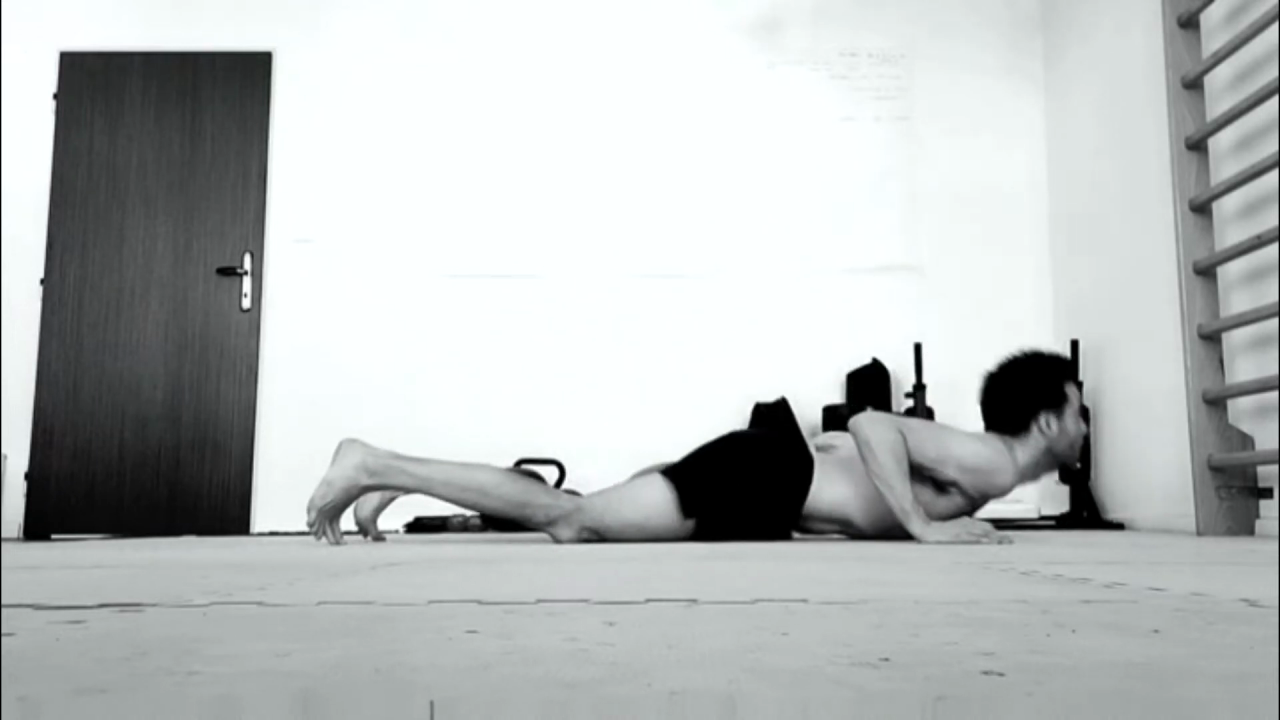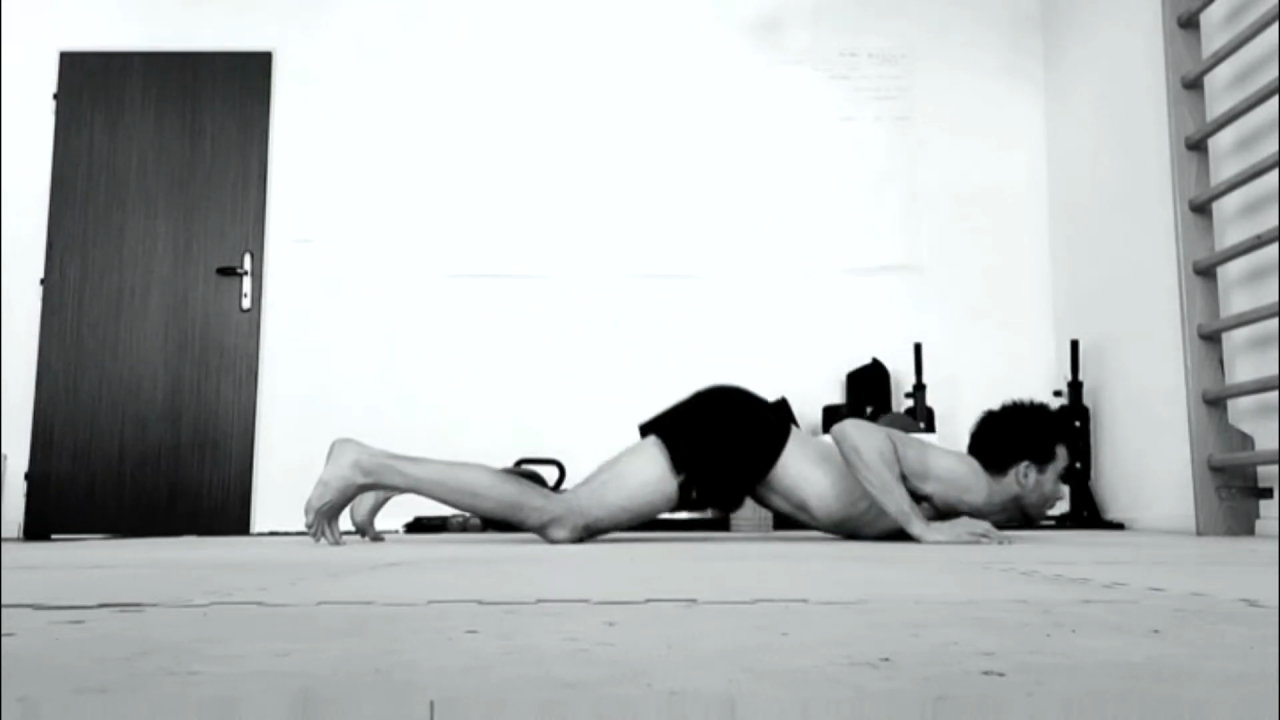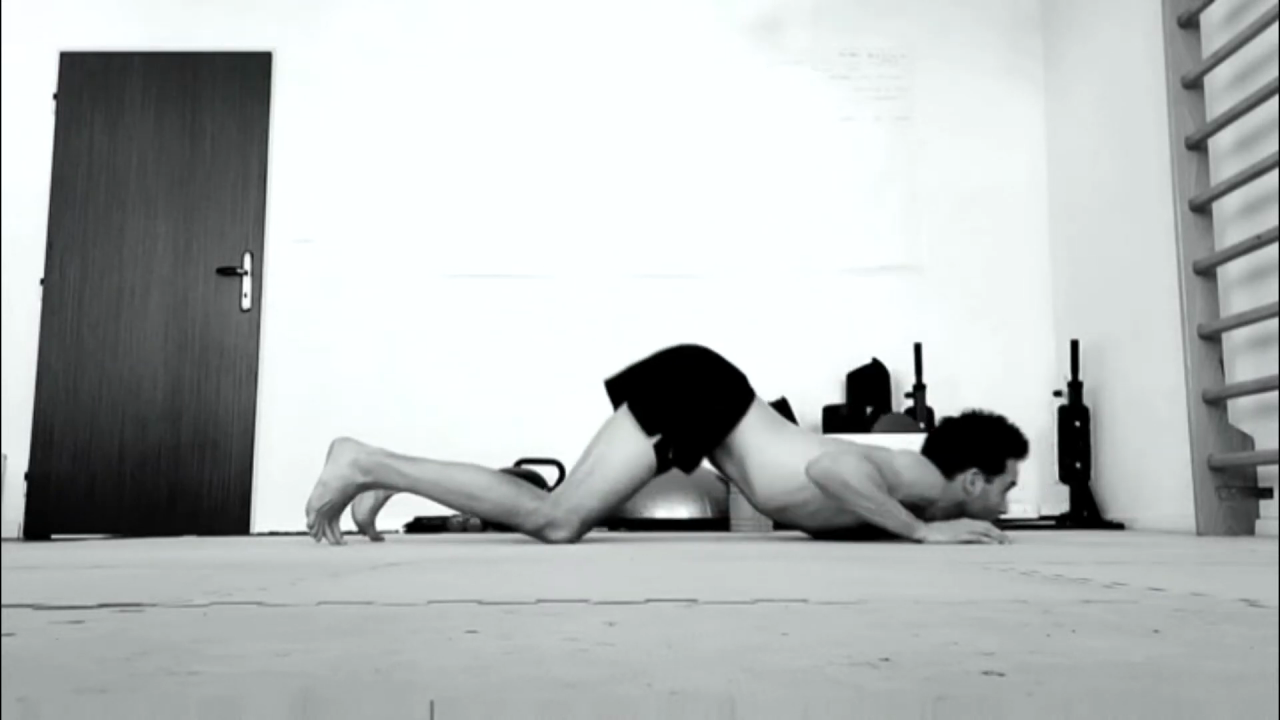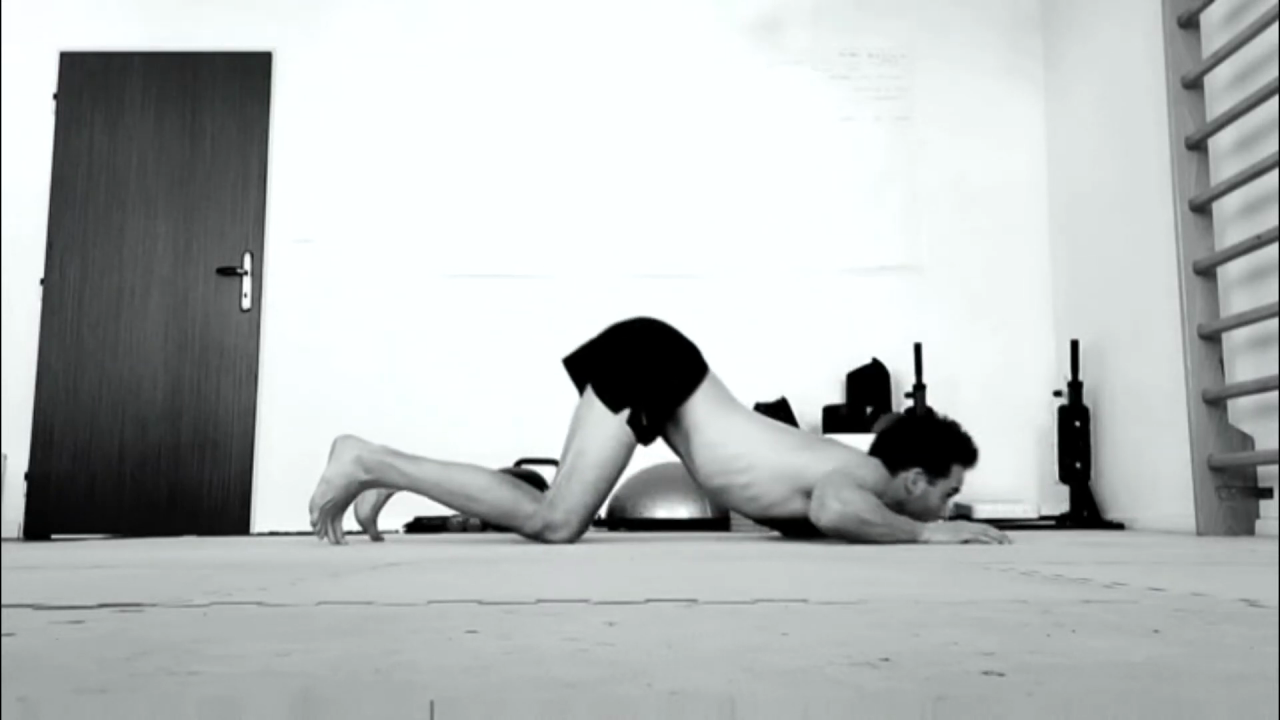
dt=0.3s
person 1, frame 1
left shoulder: (971, 450)
right shoulder: (993, 465)
right elbow: (871, 424)
left wrist: (923, 510)
right wrist: (923, 525)
left hip: (769, 462)
right hip: (760, 474)
left knee: (571, 513)
right knee: (572, 516)
left ankle: (388, 481)
right ankle: (374, 467)
person 1, frame 2
left shoulder: (950, 478)
right shoulder: (966, 484)
right elbow: (854, 432)
left wrist: (912, 520)
right wrist: (922, 527)
left hip: (737, 432)
right hip: (731, 431)
left knee: (562, 516)
right knee: (560, 518)
left ankle: (381, 473)
right ankle: (369, 465)
person 1, frame 3
left shoulder: (903, 480)
right shoulder: (920, 484)
left elbow: (828, 470)
right elbow: (828, 466)
left wrist: (914, 524)
right wrist: (923, 532)
left hip: (703, 394)
right hip: (696, 388)
left knee: (553, 511)
right knee: (556, 521)
left ankle: (376, 470)
right ankle: (368, 465)
person 1, frame 4
left shoulder: (847, 466)
right shoulder: (857, 474)
right elbow: (832, 515)
left wrist: (914, 525)
right wrist: (928, 533)
left hip: (649, 361)
right hip: (645, 360)
left knee: (551, 514)
right knee: (554, 525)
left ankle: (381, 468)
right ankle: (372, 463)
